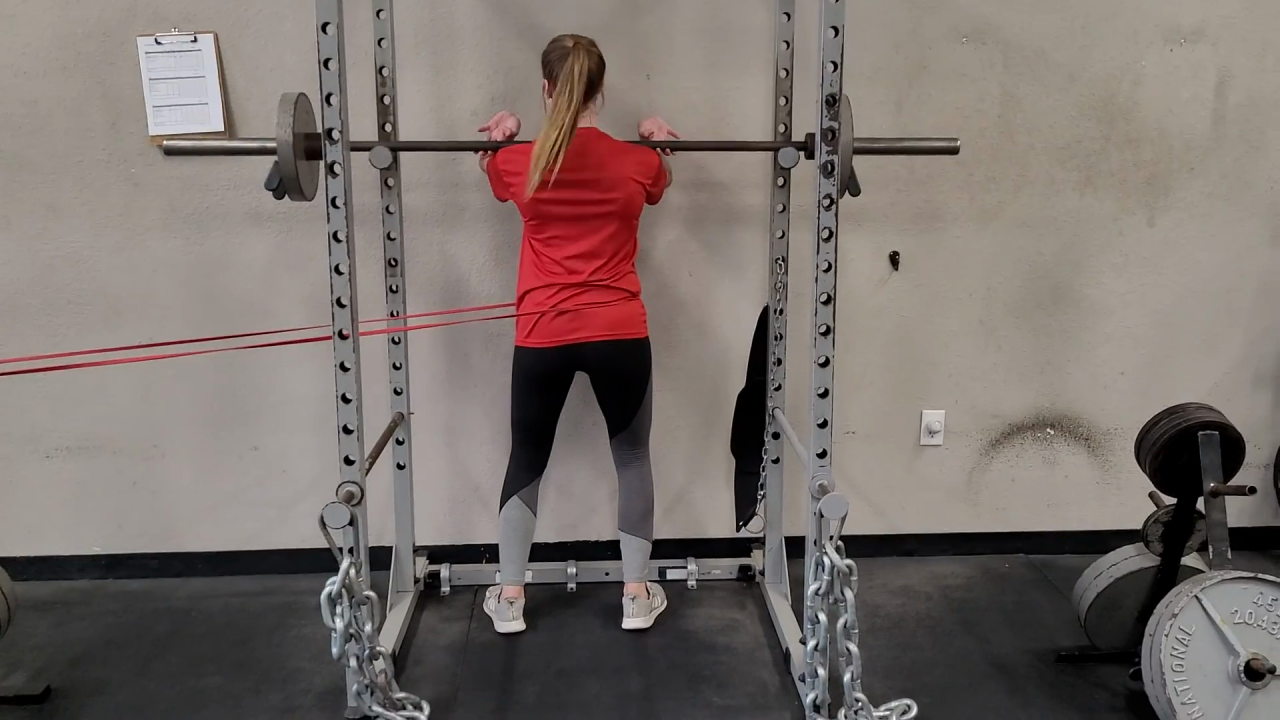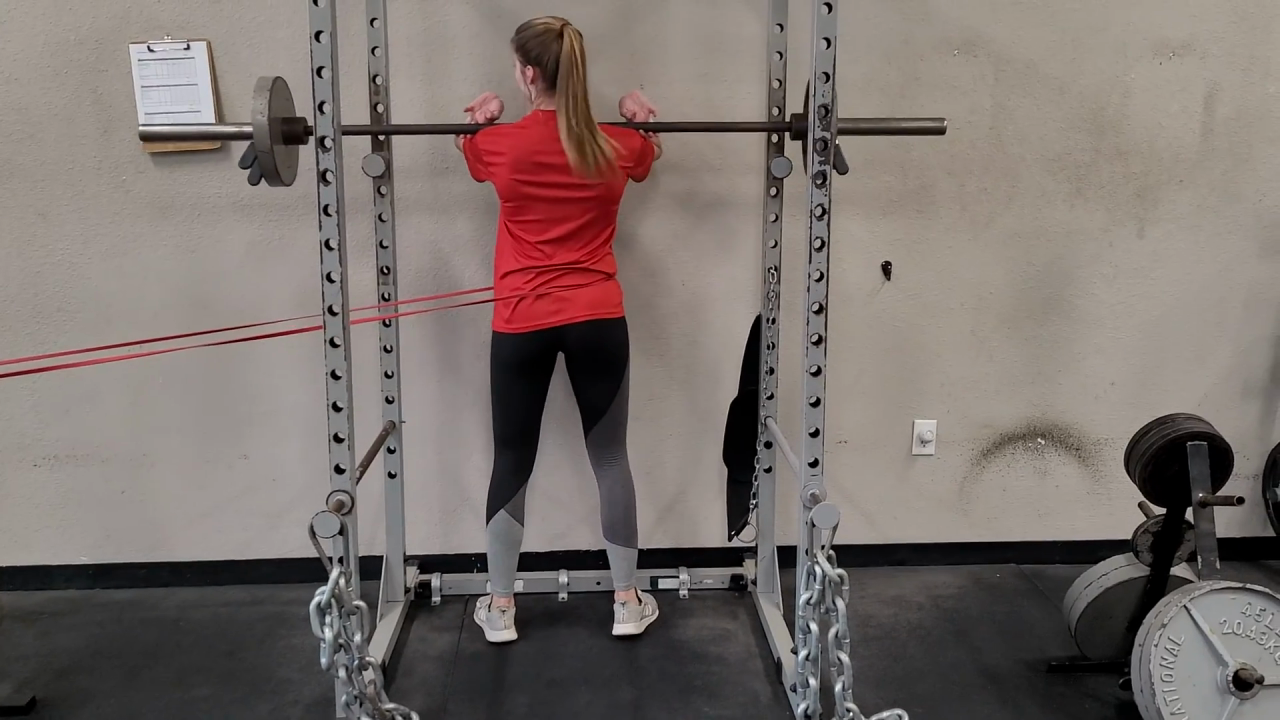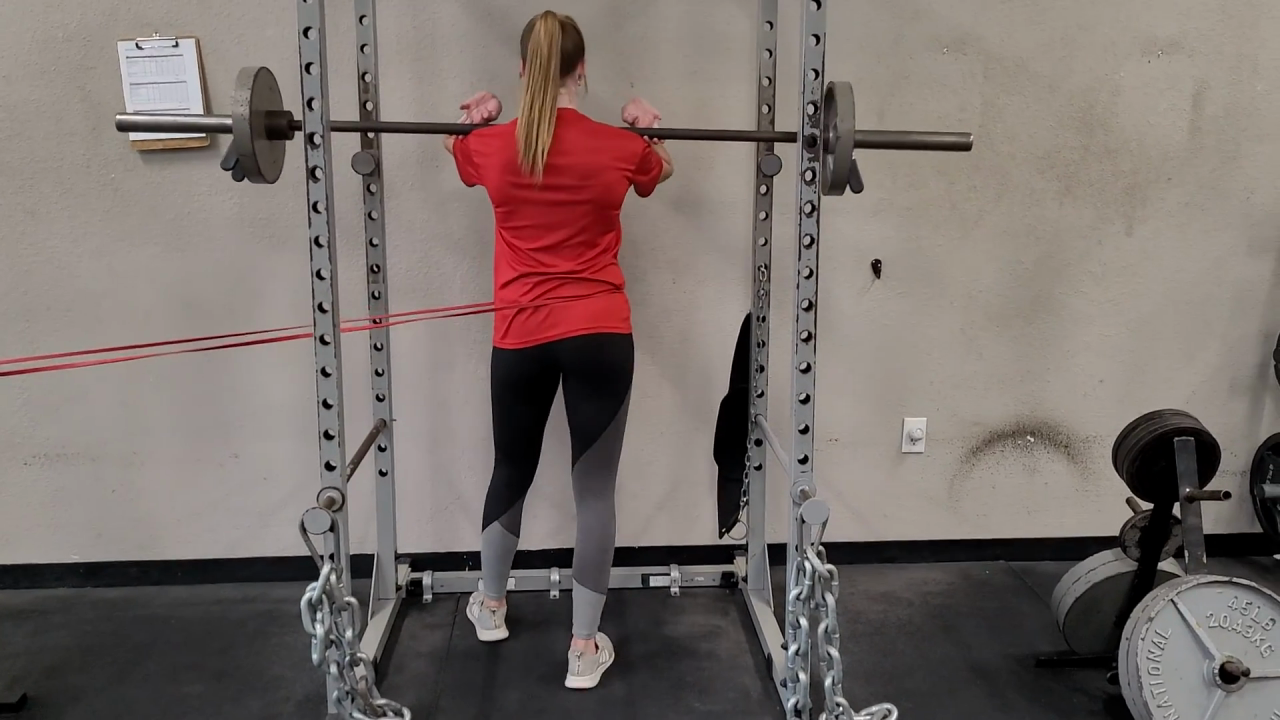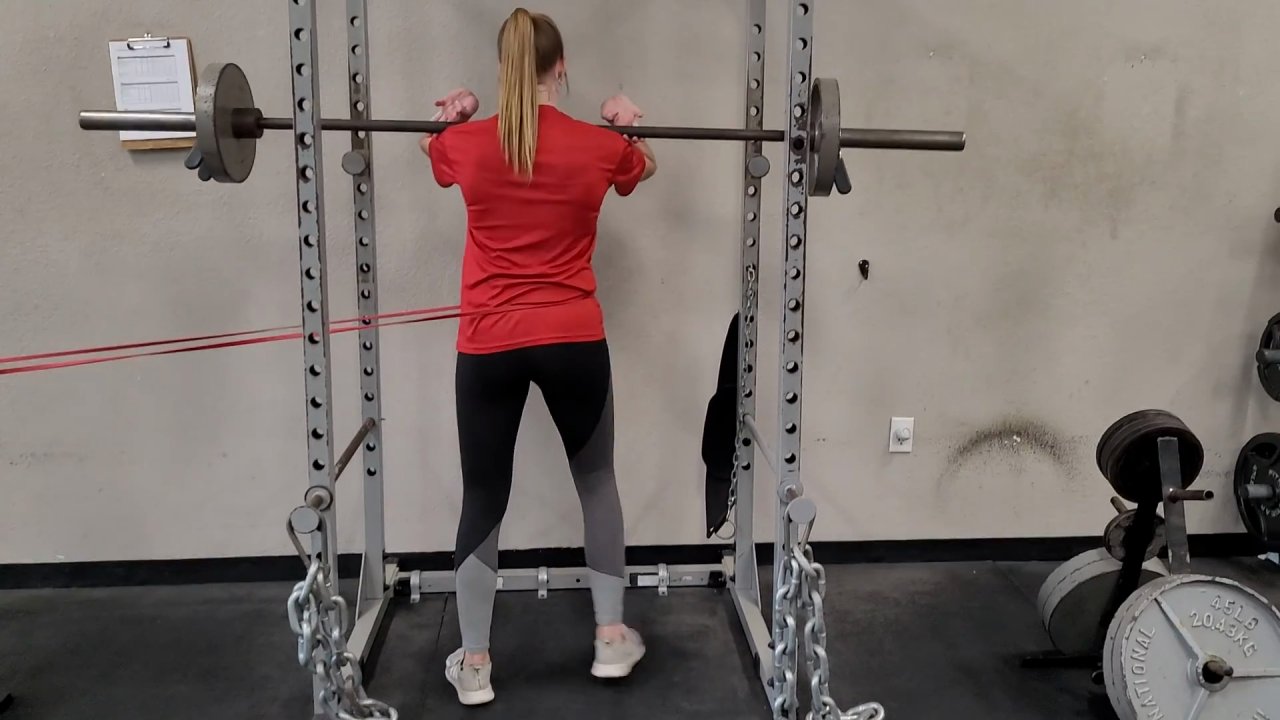
dt=0.7s
person 1, frame 1
left shoulder: (519, 163)
right shoulder: (637, 163)
left elbow: (494, 174)
right elbow: (659, 184)
left wrist: (501, 140)
right wrist: (656, 144)
left hip: (543, 336)
right hip: (619, 334)
left knee: (526, 460)
right knee: (632, 456)
left ankle: (509, 597)
right ankle: (637, 593)
person 1, frame 2
left shoulder: (500, 144)
right shoulder: (616, 147)
left elbow: (470, 149)
right elbow: (648, 155)
left hip: (522, 325)
right hip: (598, 320)
left knee: (512, 463)
right knee: (610, 458)
left ankle: (500, 606)
right ankle: (627, 600)
person 1, frame 3
left shoulder: (491, 147)
right shoulder: (620, 148)
left elbow: (462, 154)
right elbow: (659, 170)
left hip: (522, 337)
right hip: (601, 336)
left knee: (511, 475)
right knee: (595, 488)
left ankle: (491, 606)
right ankle: (584, 647)
person 1, frame 4
left shoulder: (465, 145)
right shoulder: (599, 147)
left elbow: (435, 152)
right elbow: (644, 167)
left hip: (488, 345)
right hip: (574, 341)
left knee: (483, 502)
right knee: (596, 481)
left ankle: (474, 663)
right ankle: (611, 639)
